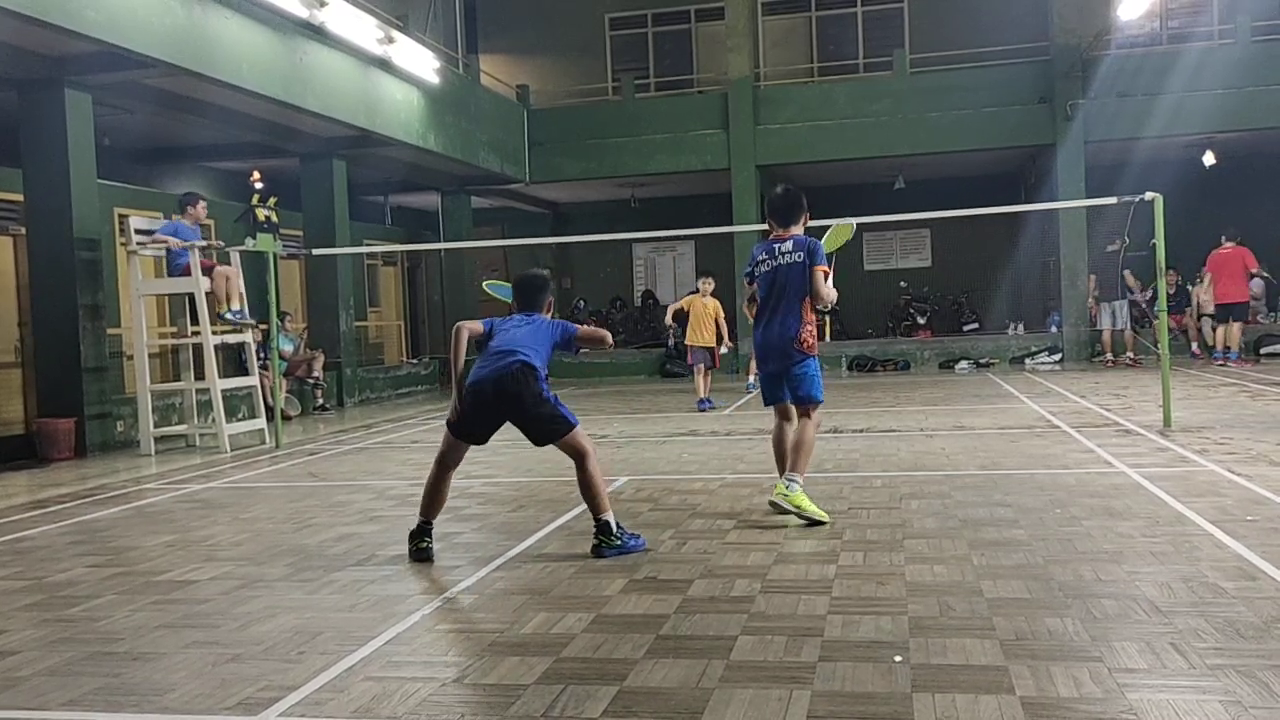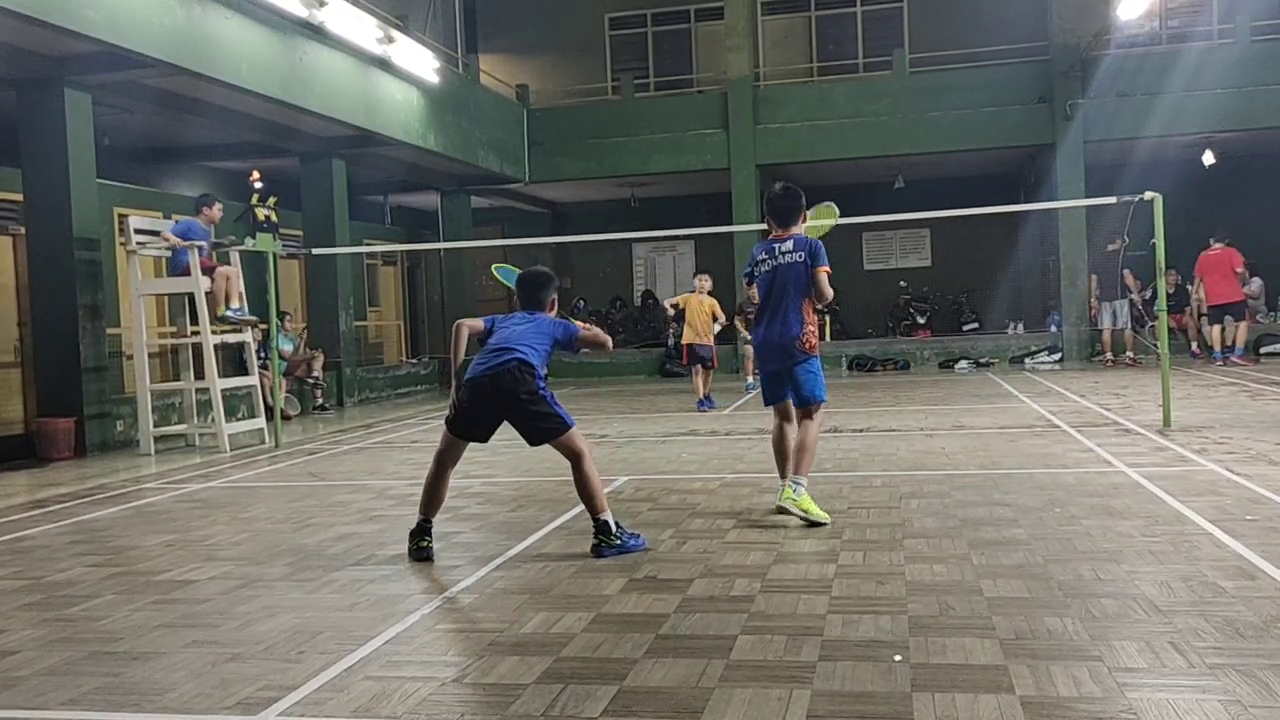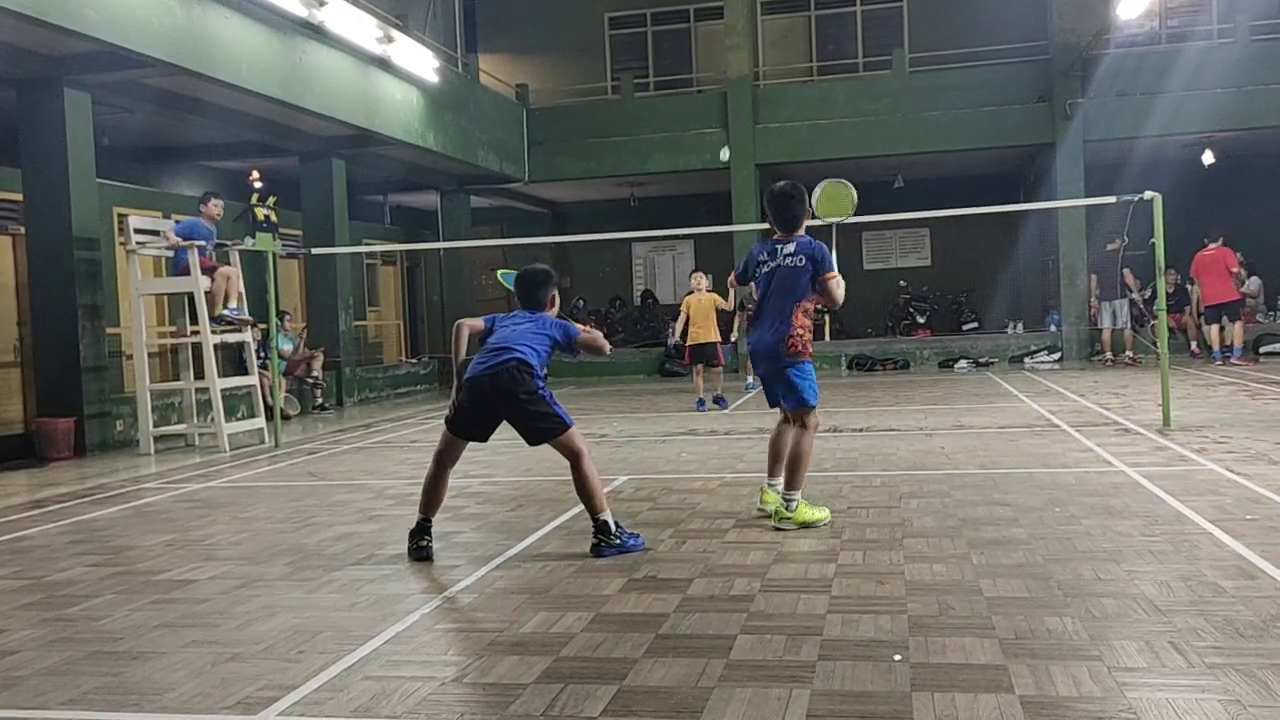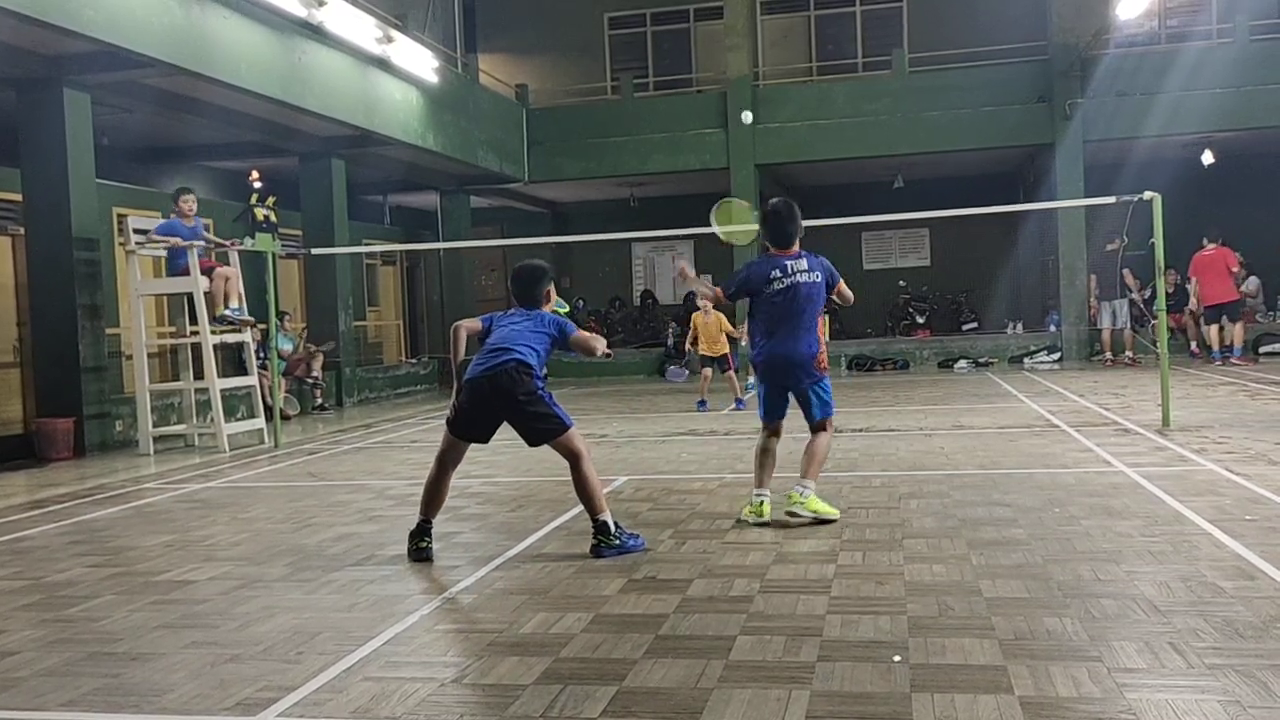
dt=0.4s
person 1, frame 1
left shoulder: (759, 252)
right shoulder: (810, 246)
left elbow: (752, 295)
right elbow: (819, 296)
right wrist: (832, 295)
left hip: (765, 344)
right hip: (797, 342)
left knee: (783, 415)
right knee: (808, 415)
left ankle: (786, 486)
right ankle: (790, 487)
person 1, frame 2
left shoulder: (759, 252)
right shoulder: (811, 246)
right elbow: (822, 295)
right wrist: (828, 293)
left hip: (765, 344)
right hip: (798, 342)
left knee: (783, 416)
right knee: (810, 415)
left ankle: (787, 489)
right ankle: (796, 490)
person 1, frame 3
left shoulder: (760, 251)
right shoulder: (815, 250)
left elbow: (735, 283)
right elbow: (834, 301)
right wrist: (840, 284)
left hip: (760, 346)
right hip: (790, 347)
left knee: (787, 417)
right knee: (806, 422)
left ankle: (771, 491)
right ankle: (790, 507)
person 1, frame 4
left shoulder: (756, 269)
right shoulder: (820, 265)
left elbow: (716, 296)
right elbow: (848, 299)
left wrist: (692, 278)
left hip: (769, 362)
right hip: (807, 360)
left knee: (771, 430)
right knee: (823, 428)
left ankle: (759, 502)
right ankle: (803, 494)
person 2, frame 1
left shoulder: (498, 324)
right shoulder: (554, 326)
left elbow: (461, 328)
right elbow: (604, 338)
left wrist: (458, 385)
right wrist: (592, 332)
left hip: (480, 386)
right hip: (522, 384)
left knee: (445, 461)
right knee: (584, 452)
left ankle: (421, 537)
right ankle: (608, 533)
person 2, frame 2
left shoulder: (500, 320)
right shoulder: (556, 325)
left elbow: (462, 326)
right elbow: (605, 343)
left wrist: (456, 379)
right wrist: (592, 332)
left hip: (477, 382)
right hip: (518, 381)
left knee: (444, 459)
right knee: (579, 452)
left ankle: (421, 536)
right ankle: (607, 533)
person 2, frame 3
left shoulder: (501, 319)
right shoulder: (556, 325)
left elbow: (463, 325)
right elbow: (602, 347)
left wrist: (458, 378)
right wrist: (595, 335)
left hip: (477, 382)
right hip: (517, 381)
left knee: (444, 458)
right knee: (578, 452)
left ankle: (421, 535)
right ankle: (606, 533)
person 2, frame 4
left shoulder: (499, 318)
right shoulder: (553, 321)
left elbow: (460, 328)
right elbow: (590, 348)
left wrist: (458, 381)
right wrist: (599, 342)
left hip: (477, 383)
right hip: (517, 382)
left knee: (446, 460)
right knee: (577, 453)
left ankle: (421, 536)
right ankle: (606, 533)
